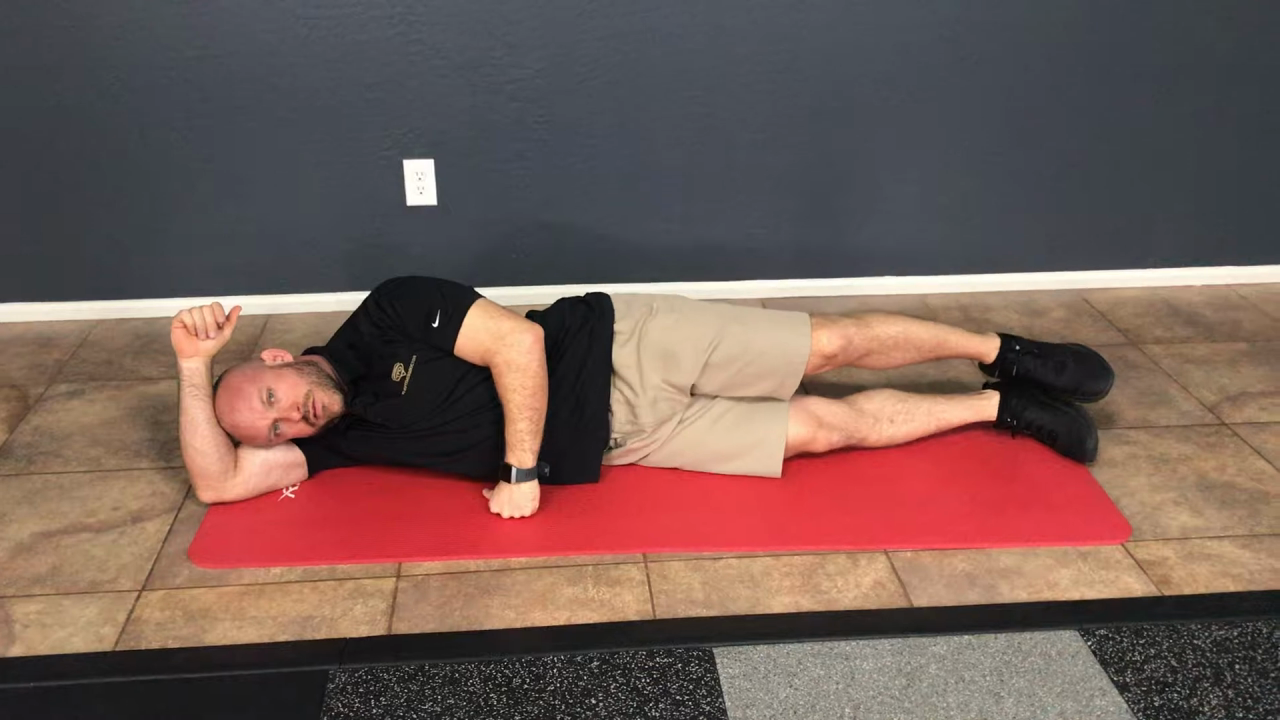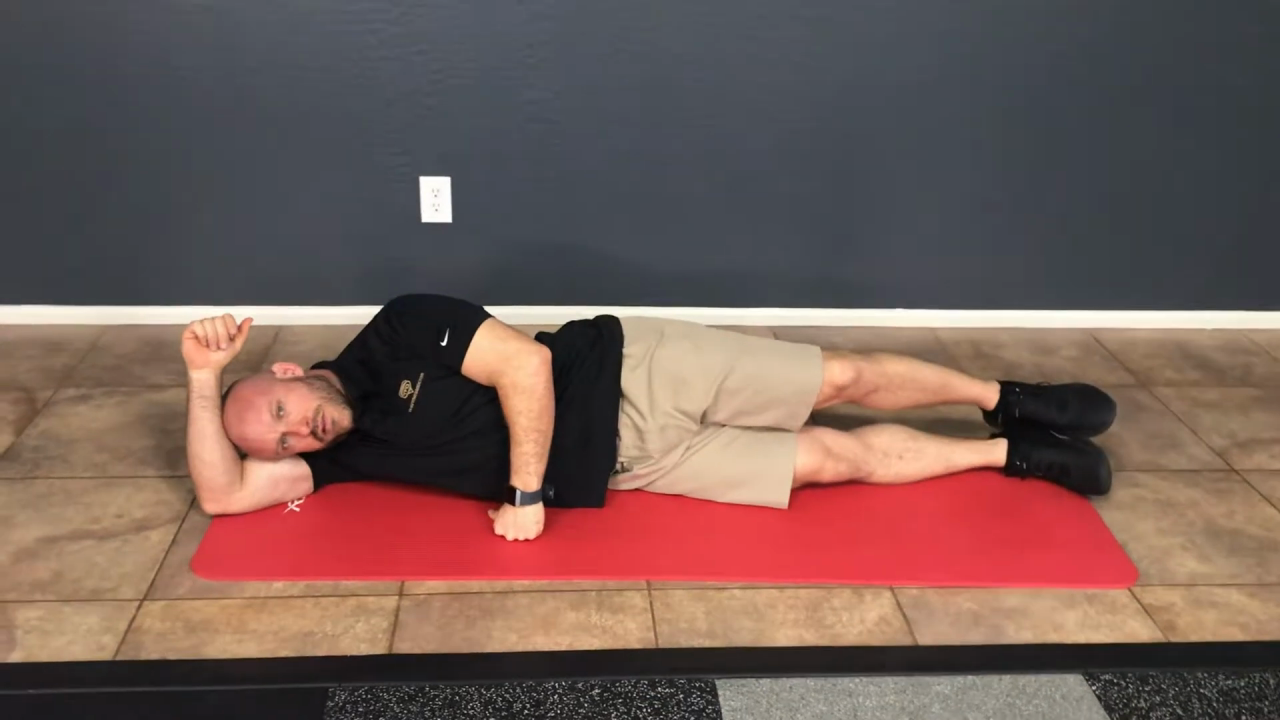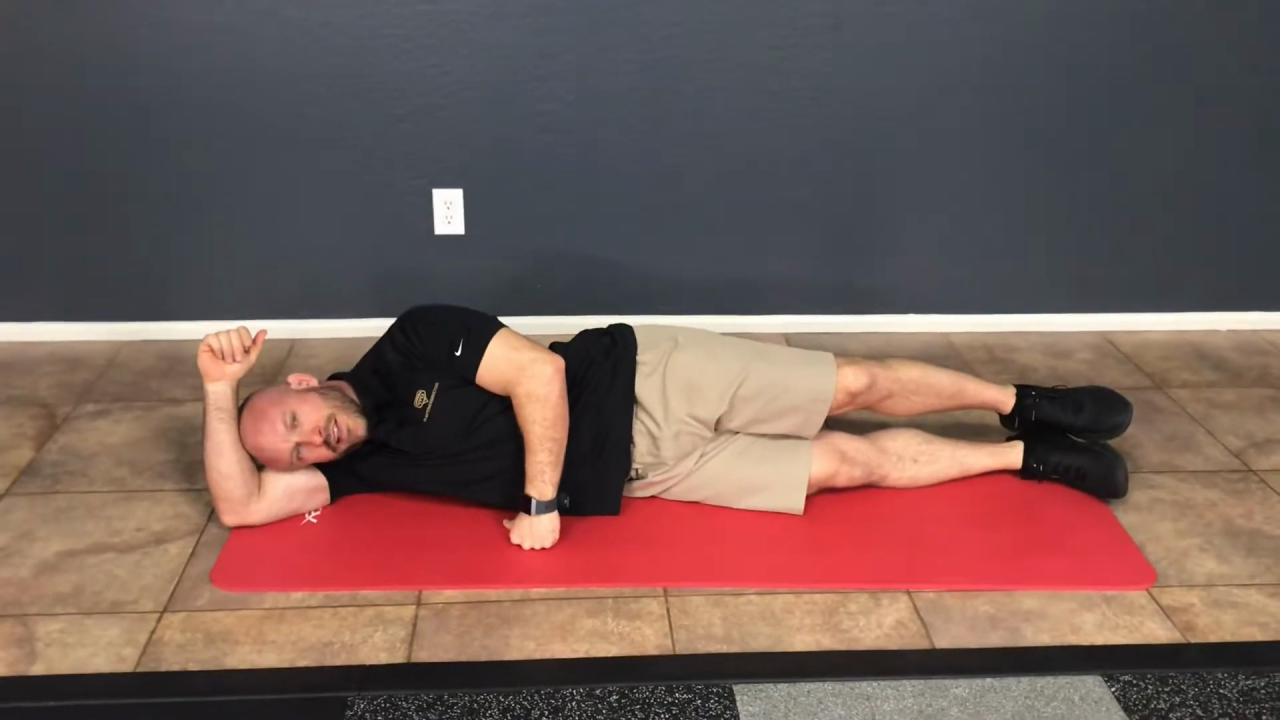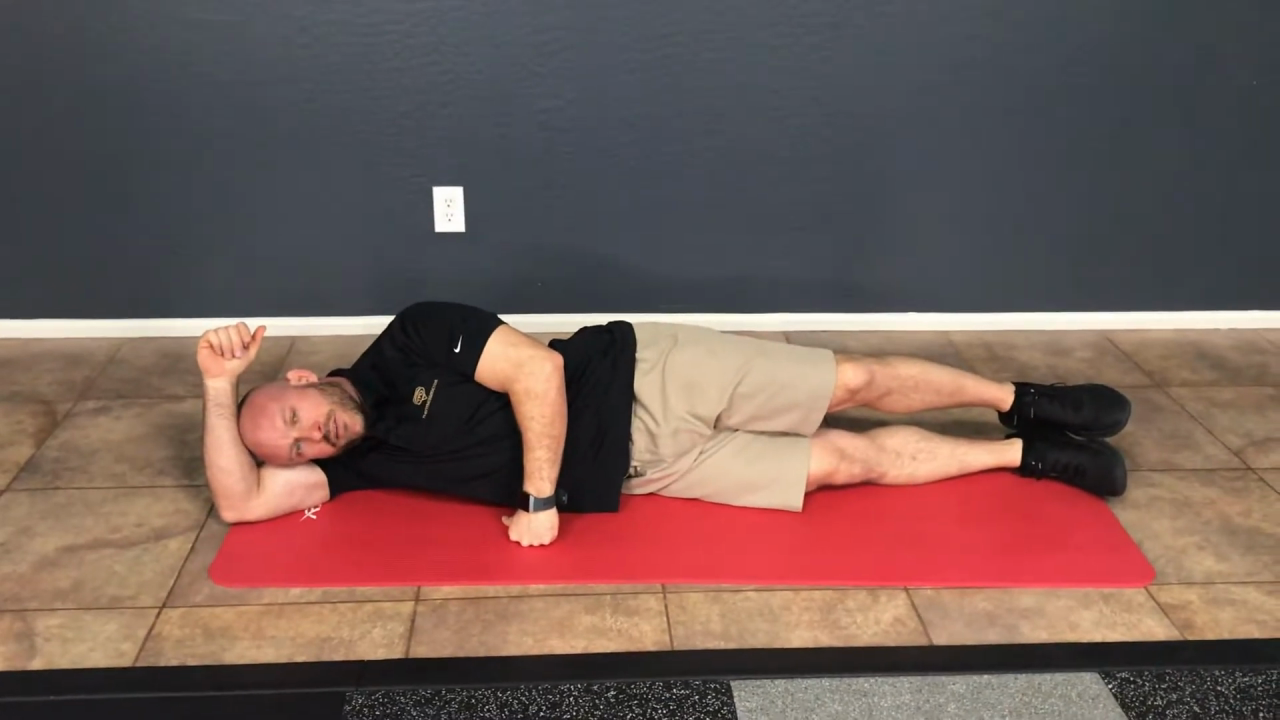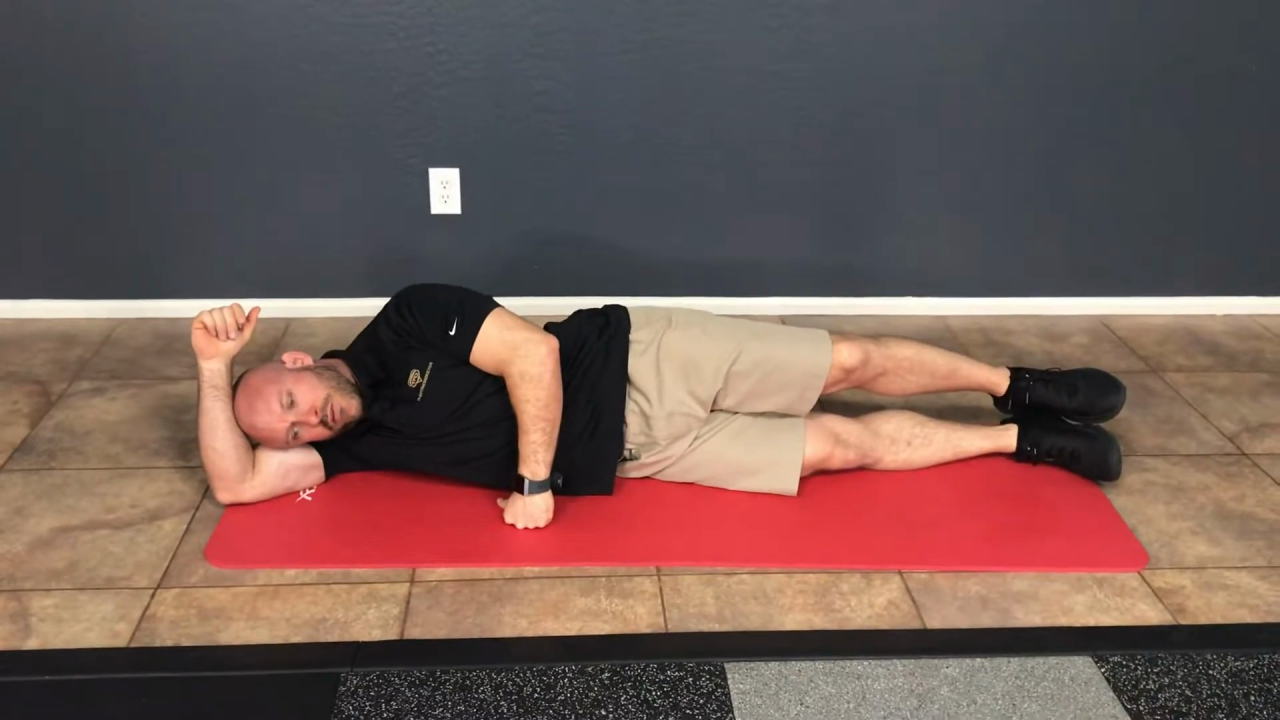
dt=1s
person 1, frame 1
left shoulder: (389, 312)
right shoulder: (338, 438)
left elbow: (518, 341)
right elbow: (217, 481)
left wrist: (521, 470)
right wrist: (192, 368)
left hip: (624, 347)
right hip: (612, 441)
left knee: (834, 342)
right knee: (827, 428)
left ankle: (1006, 355)
right ankle: (1002, 406)
person 1, frame 2
left shoulder: (400, 330)
right shoulder: (345, 452)
left elbow: (526, 362)
right elbow: (223, 493)
left wrist: (525, 494)
right wrist: (202, 380)
left hip: (631, 371)
right hip: (620, 467)
left knee: (843, 379)
right knee: (833, 460)
left ankle: (1009, 400)
right ankle: (1011, 453)
person 1, frame 3
left shoulder: (415, 339)
right shoulder: (361, 462)
left elbow: (539, 371)
right elbow: (241, 504)
left wrist: (540, 502)
right wrist: (218, 391)
left hip: (646, 379)
right hip: (635, 470)
left knee: (857, 384)
right knee: (847, 464)
left ankle: (1022, 405)
right ankle: (1026, 458)
person 1, frame 4
left shoulder: (414, 336)
right shoulder: (360, 460)
left elbow: (536, 370)
right elbow: (239, 500)
left wrist: (538, 498)
right wrist: (218, 389)
left hip: (644, 376)
right hip: (633, 467)
left knee: (856, 380)
right knee: (843, 461)
left ankle: (1023, 404)
right ankle: (1028, 454)
person 1, frame 5
left shoulder: (408, 320)
right shoulder: (354, 441)
left elbow: (532, 353)
right elbow: (235, 483)
left wrist: (533, 482)
right wrist: (213, 369)
left hip: (638, 359)
right hip: (628, 453)
left knee: (851, 360)
right knee: (839, 447)
left ankle: (1019, 388)
right ankle: (1022, 441)
